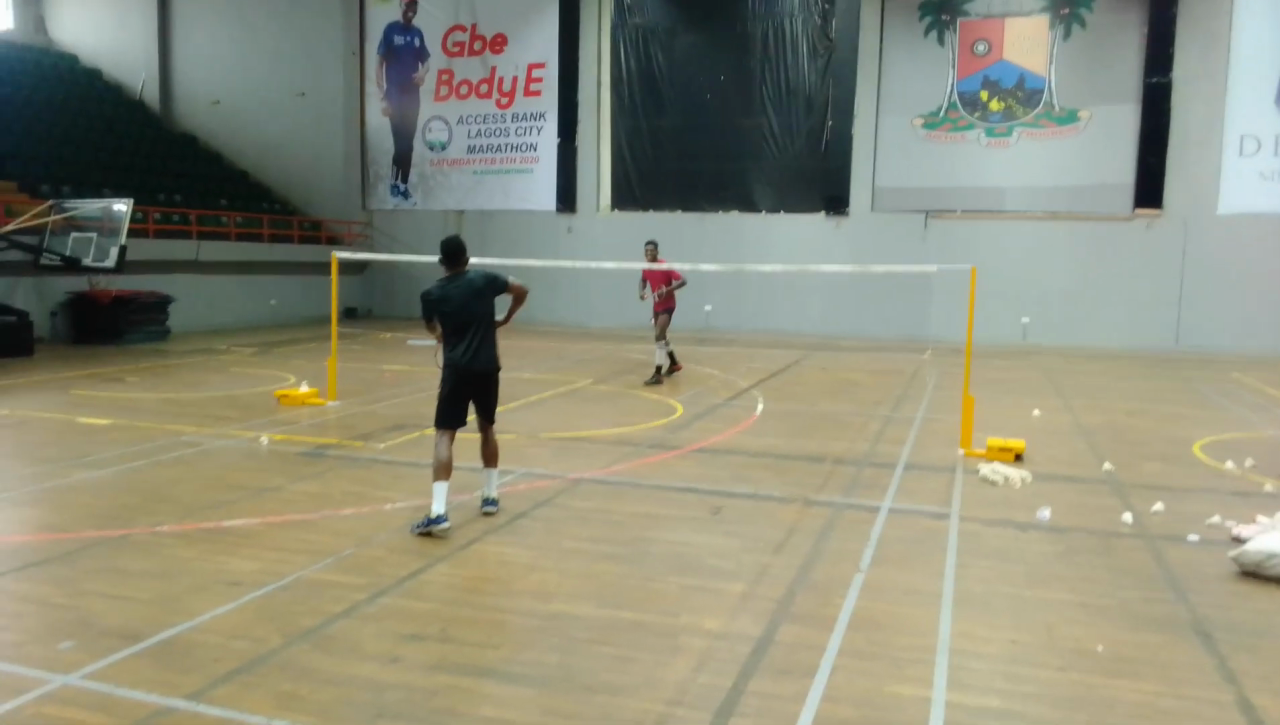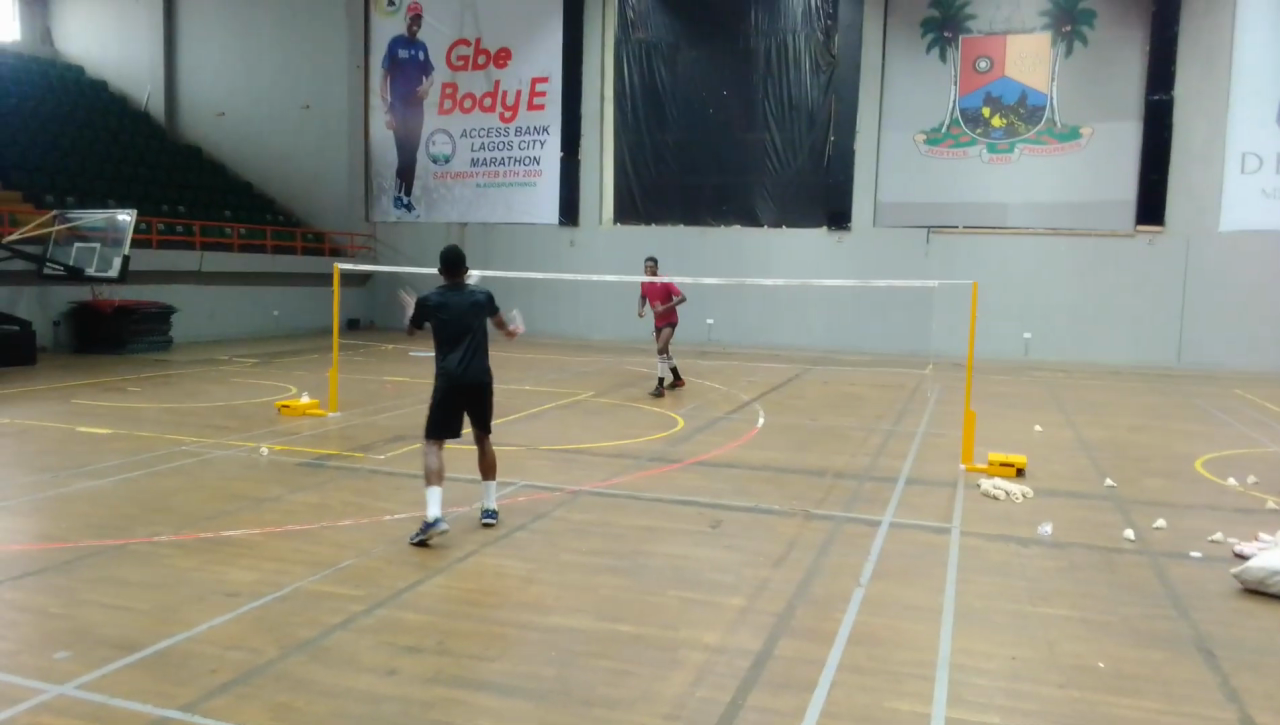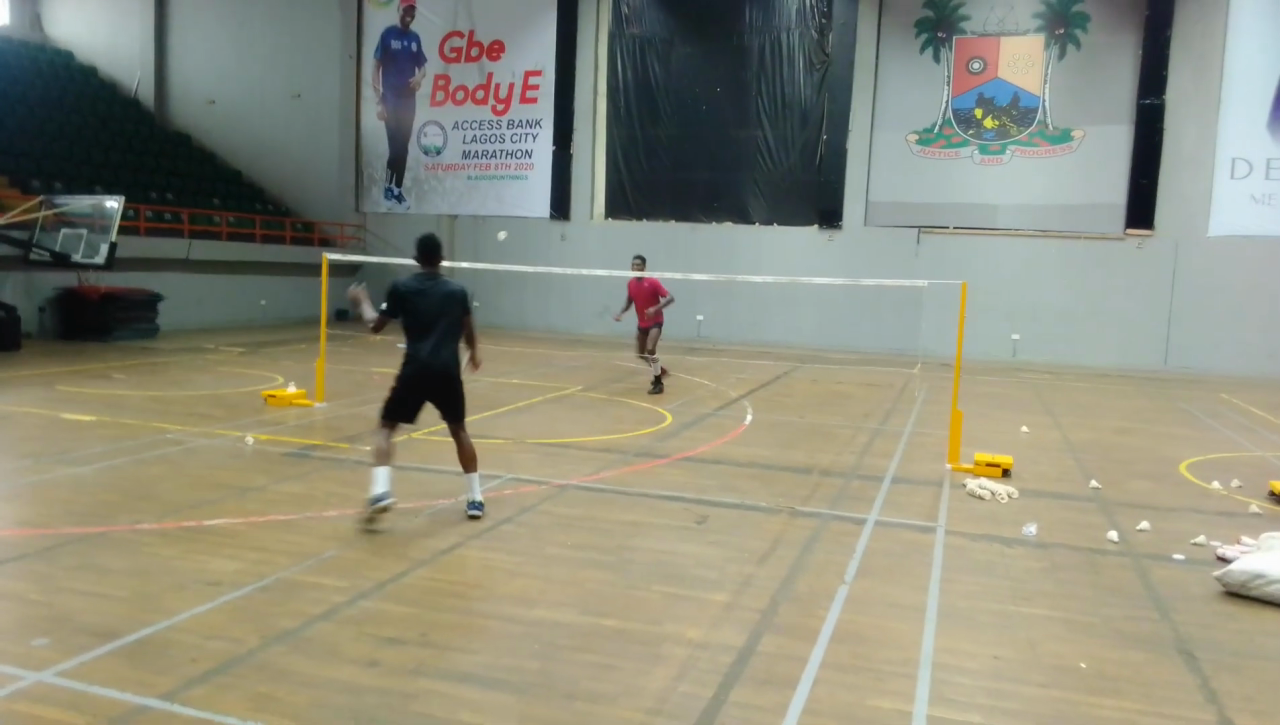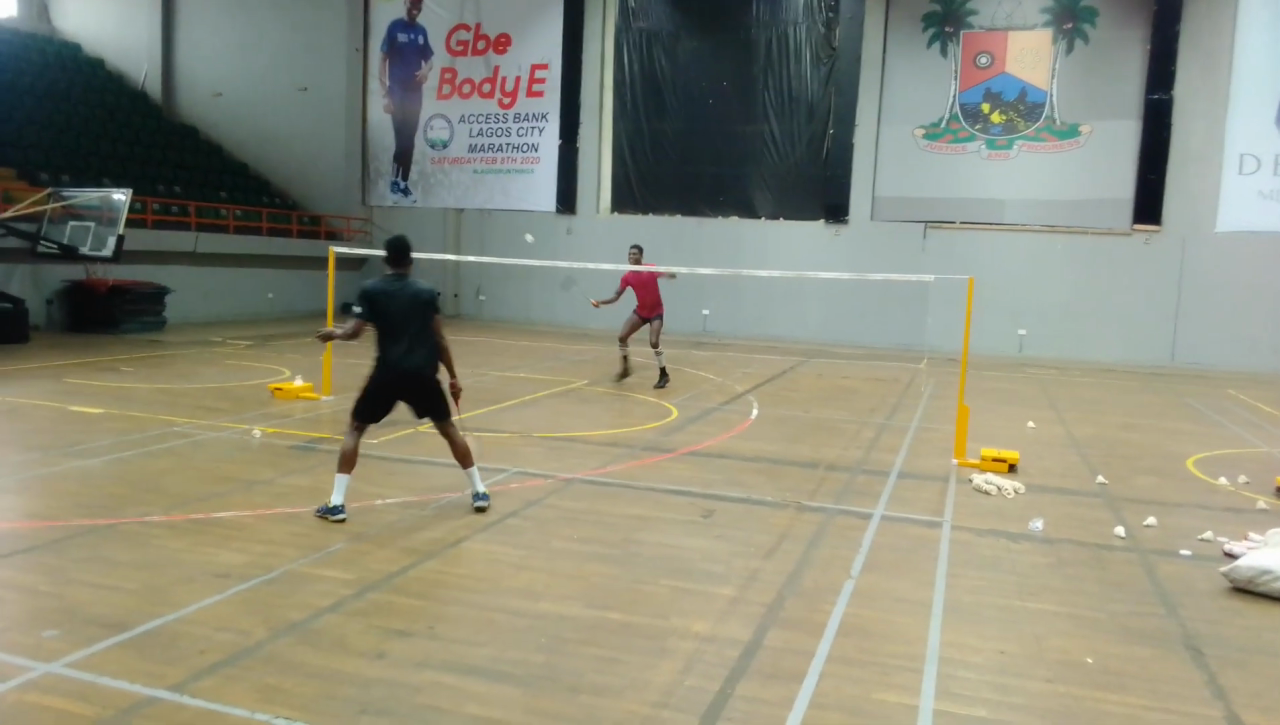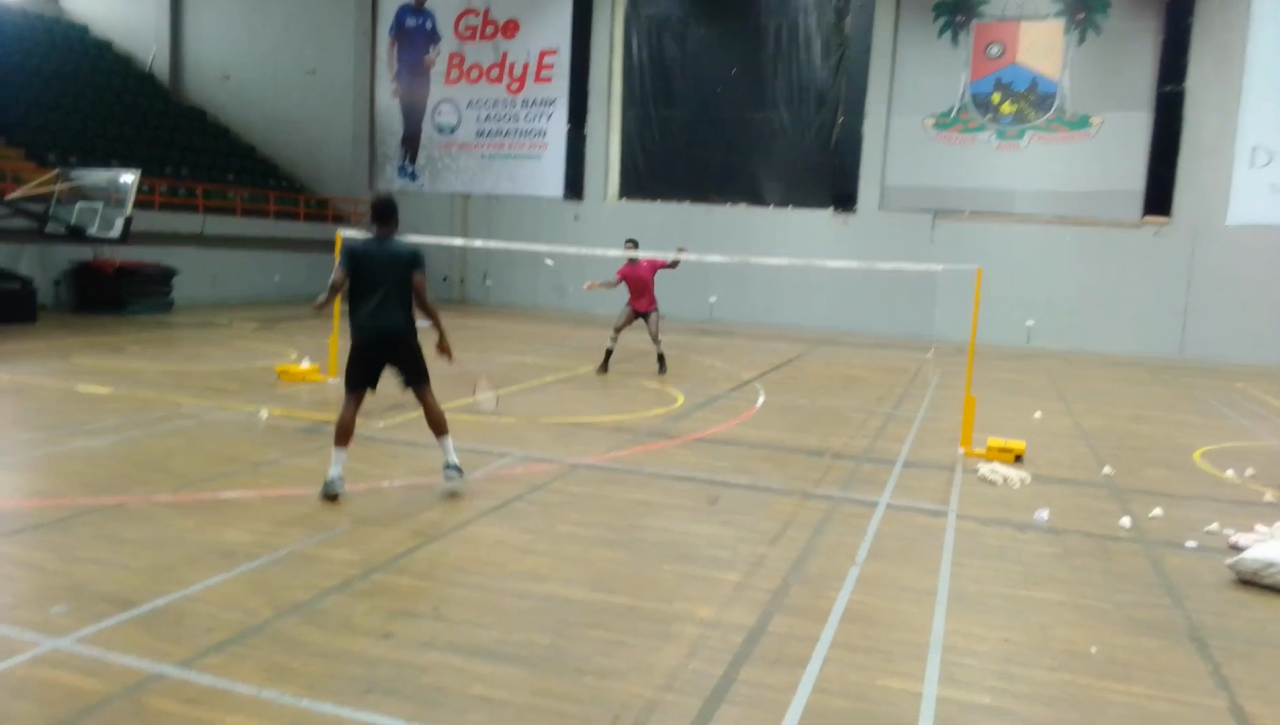
dt=0.2s
person 1, frame 1
left shoulder: (432, 294)
right shoulder: (484, 280)
right elbow: (521, 290)
right wrist: (505, 318)
left hip: (456, 371)
right hip: (487, 368)
left knee: (444, 435)
right knee: (487, 427)
left ankle: (438, 512)
right ankle: (490, 495)
person 1, frame 2
left shoulder: (428, 301)
right shoulder: (483, 296)
left elbow: (411, 328)
right elbow: (503, 327)
left wrist: (410, 305)
right wrist: (511, 331)
left hip: (449, 382)
right hip: (480, 380)
left knee: (433, 444)
right knee: (483, 440)
left ankle: (435, 515)
right ankle: (490, 508)
person 1, frame 3
left shoulder: (401, 288)
right shoulder: (458, 291)
left elbow: (375, 325)
right elbow: (469, 335)
left wrist: (362, 301)
right wrist: (474, 355)
left hip: (416, 371)
right hip: (448, 372)
left knee: (386, 428)
right knee: (459, 433)
left ankle: (380, 491)
right ankle: (475, 499)
person 1, frame 4
left shoulder: (370, 290)
right shoulder: (426, 294)
left elbow: (354, 331)
right elbow: (439, 341)
left wrist: (333, 333)
right wrist: (454, 378)
left hip: (386, 374)
right hip: (422, 373)
left knee: (355, 430)
right knee: (448, 430)
left ankle: (337, 503)
right ankle: (479, 491)
person 1, frame 5
left shoulder: (353, 248)
right shoulder: (411, 253)
left elbow: (338, 284)
right elbow: (422, 298)
left wrist: (325, 299)
right wrist: (442, 335)
left hip: (365, 336)
right hip: (401, 335)
left knee: (352, 401)
right knee: (426, 396)
left ankle: (335, 477)
right ankle: (451, 463)
person 2, frame 1
left shoulder: (418, 33)
right shoulder: (390, 30)
left elbow: (425, 61)
right elbow: (380, 63)
left wrist: (422, 73)
right wrist: (383, 96)
left hip: (413, 94)
right hip: (395, 94)
left knee: (408, 143)
right knee: (401, 143)
left ankle: (403, 187)
right ankle: (395, 187)
person 2, frame 2
left shoulder: (422, 47)
right shoulder: (395, 43)
left elbow: (430, 75)
right elbow: (384, 76)
left wrist: (427, 85)
right wrist: (387, 109)
left hip: (417, 107)
right hip: (399, 107)
left knee: (412, 155)
right knee: (404, 155)
left ankle: (407, 199)
right ankle: (398, 198)
person 2, frame 3
left shoulder: (415, 38)
right shoulder: (388, 34)
left elbow: (422, 67)
right elbow: (376, 67)
left wrist: (420, 77)
right wrist: (379, 100)
left hip: (409, 99)
right hip: (391, 99)
left knee: (403, 147)
right knee: (395, 146)
left ankle: (397, 190)
right ankle: (388, 189)
person 2, frame 4
left shoulder: (421, 31)
right shoulder: (394, 27)
left elbow: (429, 60)
right elbow: (383, 60)
left wrist: (426, 70)
right wrist: (385, 93)
left hip: (415, 92)
right hip: (397, 92)
left knee: (409, 140)
right knee: (402, 139)
left ankle: (403, 183)
right ankle: (394, 182)
person 2, frame 5
left shoulder: (430, 16)
left elbow: (437, 44)
right elbow: (391, 44)
left wrist: (434, 55)
right wrist: (393, 77)
left hip: (423, 77)
right hip: (405, 76)
left knee: (417, 124)
right knee: (410, 124)
left ankle: (411, 167)
right ankle: (402, 166)
